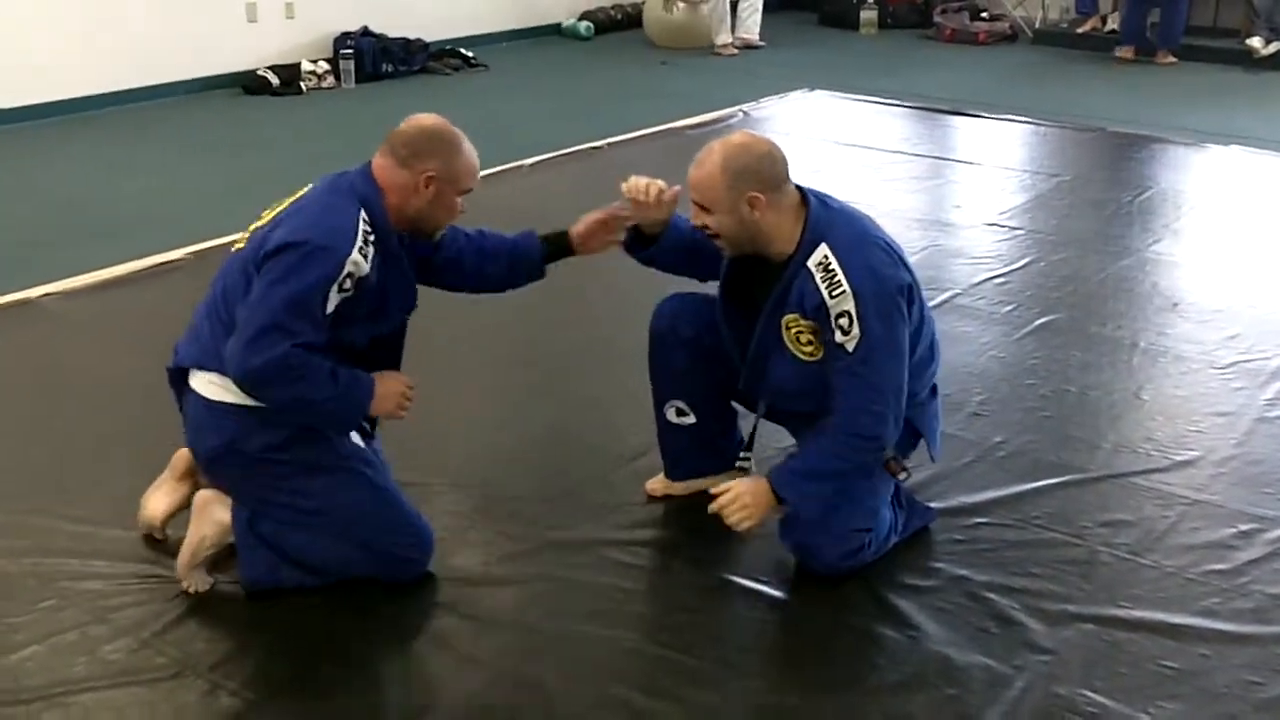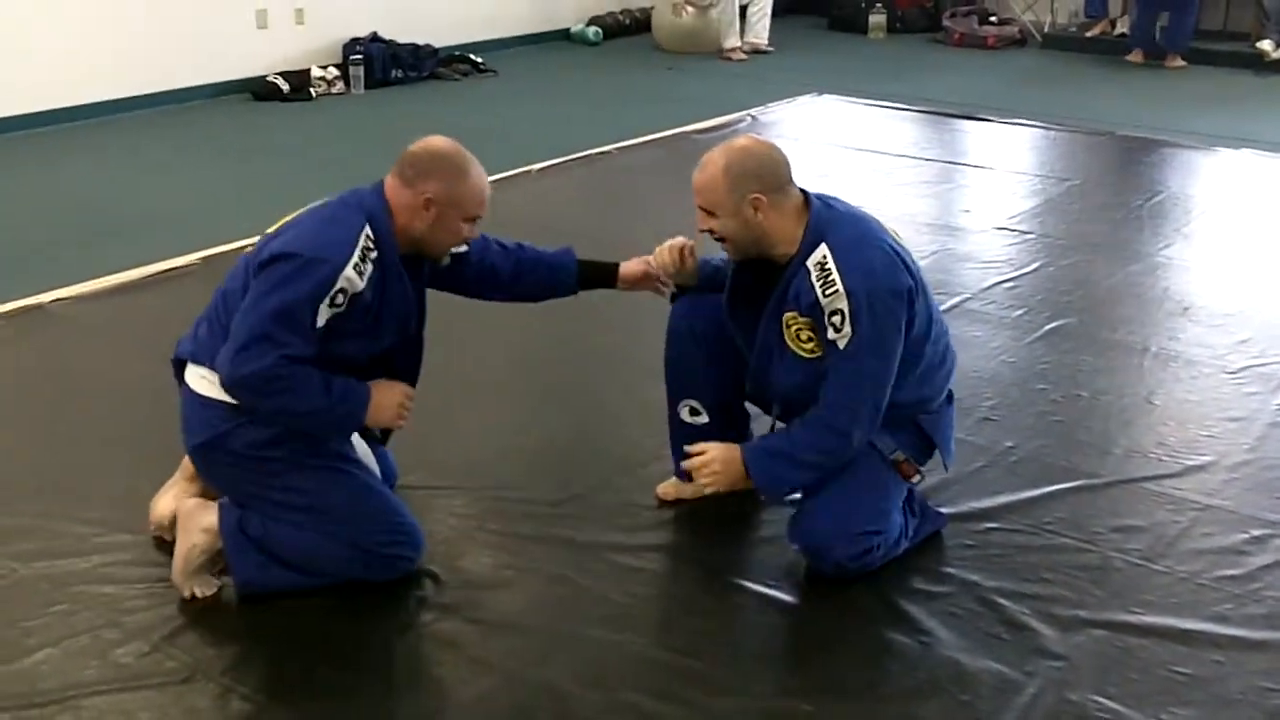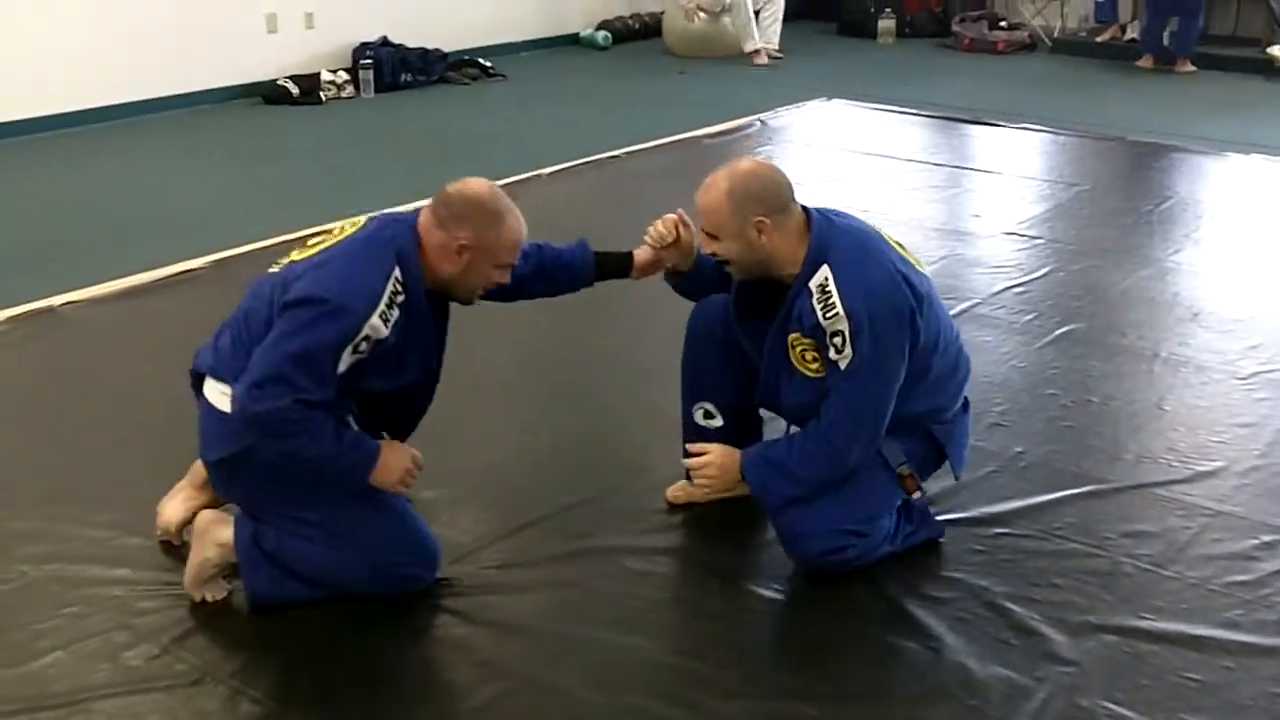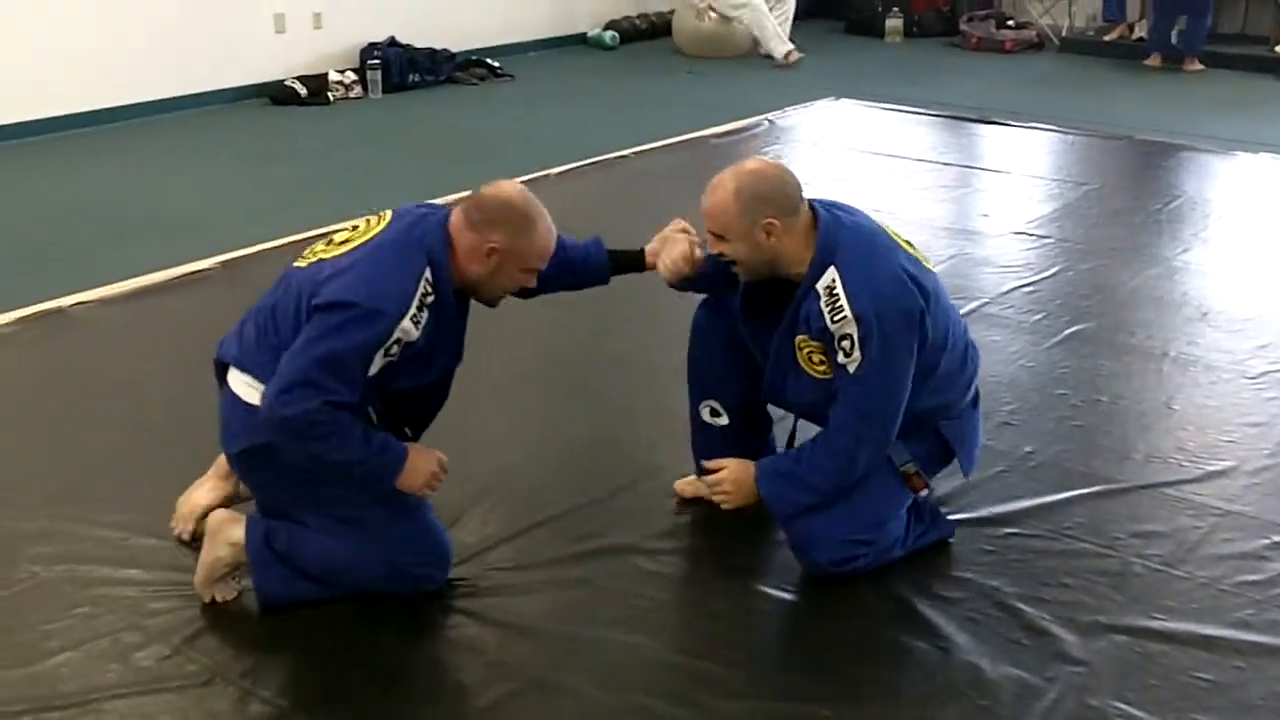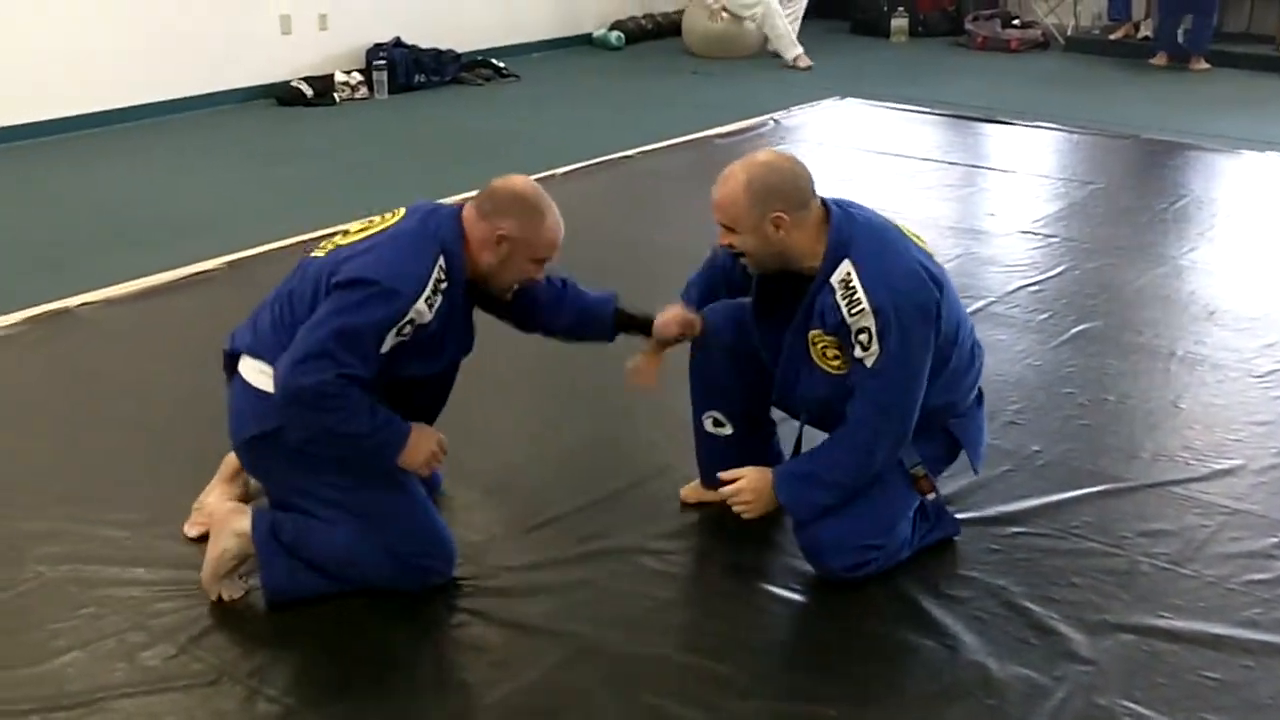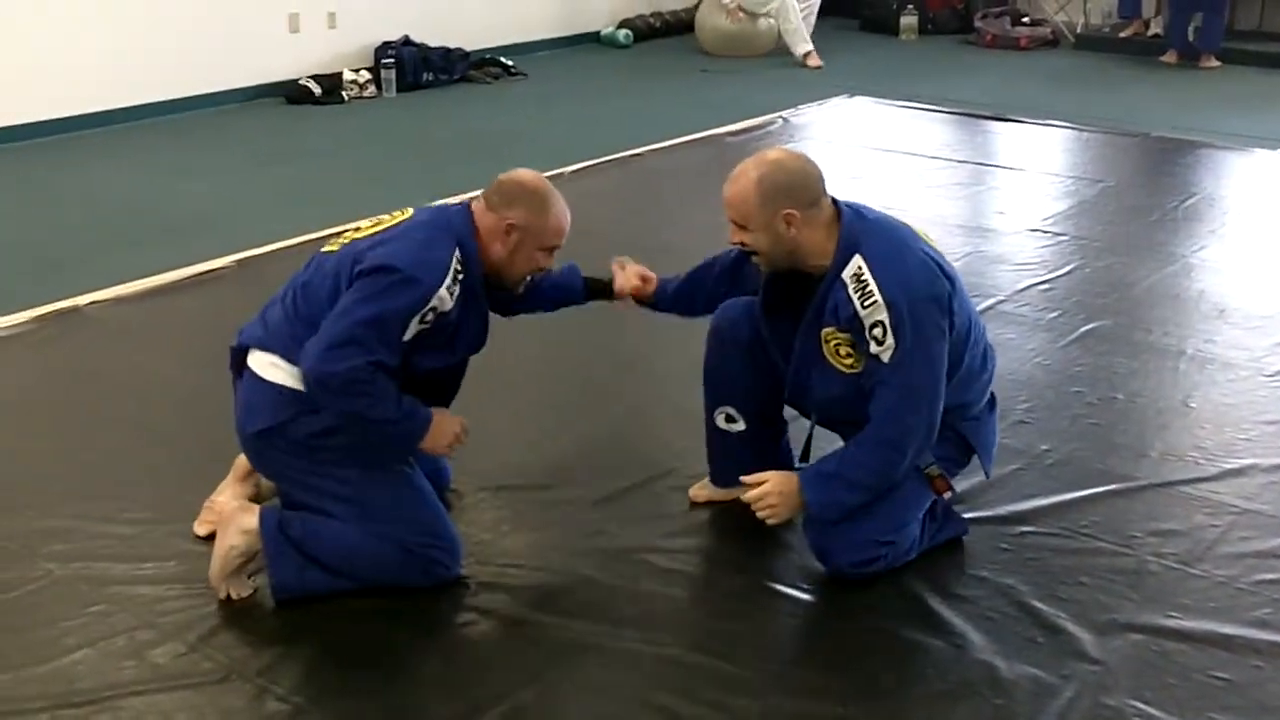
dt=0.2s
person 1, frame 1
left shoulder: (370, 208)
right shoulder: (327, 244)
left elbow: (453, 256)
right elbow: (260, 364)
left wrist: (566, 244)
right wrist: (364, 392)
left hip: (275, 405)
right hip: (247, 421)
left knee: (366, 479)
right knee: (402, 549)
left ankle: (202, 472)
right ankle: (228, 520)
person 1, frame 2
left shoulder: (386, 222)
right shoulder: (325, 258)
left elbow: (494, 265)
right elbow: (252, 370)
left wrist: (611, 273)
right wrist: (360, 403)
left hip: (277, 395)
right hip: (242, 416)
left knee: (374, 478)
right knee: (393, 549)
left ankle: (208, 474)
right ankle: (220, 524)
person 1, frame 3
left shoulder: (411, 236)
right shoulder: (350, 298)
left elbow: (524, 262)
right elbow: (269, 408)
left wrist: (623, 263)
right wrist: (368, 458)
left hip: (293, 402)
right hip: (256, 426)
left knee: (384, 492)
right knee: (408, 562)
left ankle: (218, 482)
right ankle: (233, 541)
person 1, frame 4
left shoulder: (433, 229)
right shoulder: (380, 299)
left elbow: (541, 264)
right elbow: (296, 413)
left wrist: (635, 259)
right wrist: (393, 461)
left hip: (307, 398)
right hip: (276, 421)
left knee: (404, 497)
right knee: (420, 563)
left ankle: (241, 477)
right ankle: (244, 539)
person 1, frame 5
left shoulder: (446, 231)
right shoulder: (398, 281)
left elbow: (538, 301)
right elbow: (308, 382)
left wrist: (642, 325)
right wrist: (397, 439)
left hip: (306, 394)
right hip: (287, 409)
left knee: (418, 484)
right knee: (424, 559)
left ankle: (254, 470)
right ankle: (253, 532)
person 1, frame 6
left shoulder: (451, 233)
right shoulder: (420, 270)
left elbow: (506, 289)
right elbow: (334, 372)
left wrist: (599, 287)
right wrist: (418, 426)
left hip: (307, 391)
right hip: (293, 407)
left knee: (426, 482)
right knee: (430, 557)
left ankle: (264, 472)
right ankle: (259, 532)
person 2, frame 1
left shoulder: (860, 277)
right shoulder: (754, 227)
left elbow: (867, 421)
right elbow: (699, 253)
left wrist: (775, 490)
right wrist: (655, 224)
left hip: (869, 412)
left knee: (821, 544)
right knee: (678, 321)
left ankle: (890, 505)
right ankle: (703, 465)
person 2, frame 2
left shoulder: (860, 277)
right shoulder: (775, 229)
left elbow: (845, 420)
right elbow: (738, 290)
left wrist: (749, 463)
right wrist: (691, 275)
left hip: (883, 417)
right hip: (806, 383)
left knee: (830, 544)
right knee: (696, 318)
left ankle: (903, 512)
right ankle: (709, 471)
person 2, frame 3
left shoulder: (863, 297)
right shoulder: (792, 231)
left elbow: (849, 434)
right elbow: (728, 276)
left wrist: (749, 469)
right wrist: (684, 261)
left hip: (901, 423)
right hip: (822, 391)
left knee: (809, 536)
right knee: (713, 320)
left ankle: (902, 512)
right ankle: (717, 477)
person 2, frame 4
left shoulder: (870, 298)
right shoulder: (800, 224)
left elbow: (860, 436)
right elbow: (718, 260)
left wrist: (765, 483)
right wrist: (685, 264)
left hip: (910, 419)
right hip: (831, 387)
left knee: (822, 544)
right knee: (717, 322)
left ankle: (912, 513)
right ankle: (730, 472)
person 2, frame 5
left shoulder: (885, 292)
right shoulder: (802, 229)
left elbow: (876, 433)
right elbow: (729, 270)
left wrist: (782, 487)
left hip: (915, 421)
right hip: (835, 389)
left knee: (833, 548)
right knee: (720, 328)
left ankle: (917, 510)
right ankle: (735, 474)
person 2, frame 6
left shoulder: (897, 289)
right shoulder: (797, 242)
left elbow: (902, 431)
right elbow: (736, 272)
left wrist: (808, 490)
right wrist: (659, 291)
left hip: (933, 423)
right hip: (854, 392)
left knee: (844, 547)
right knee: (737, 324)
left ankle: (924, 507)
right ankle: (749, 471)
